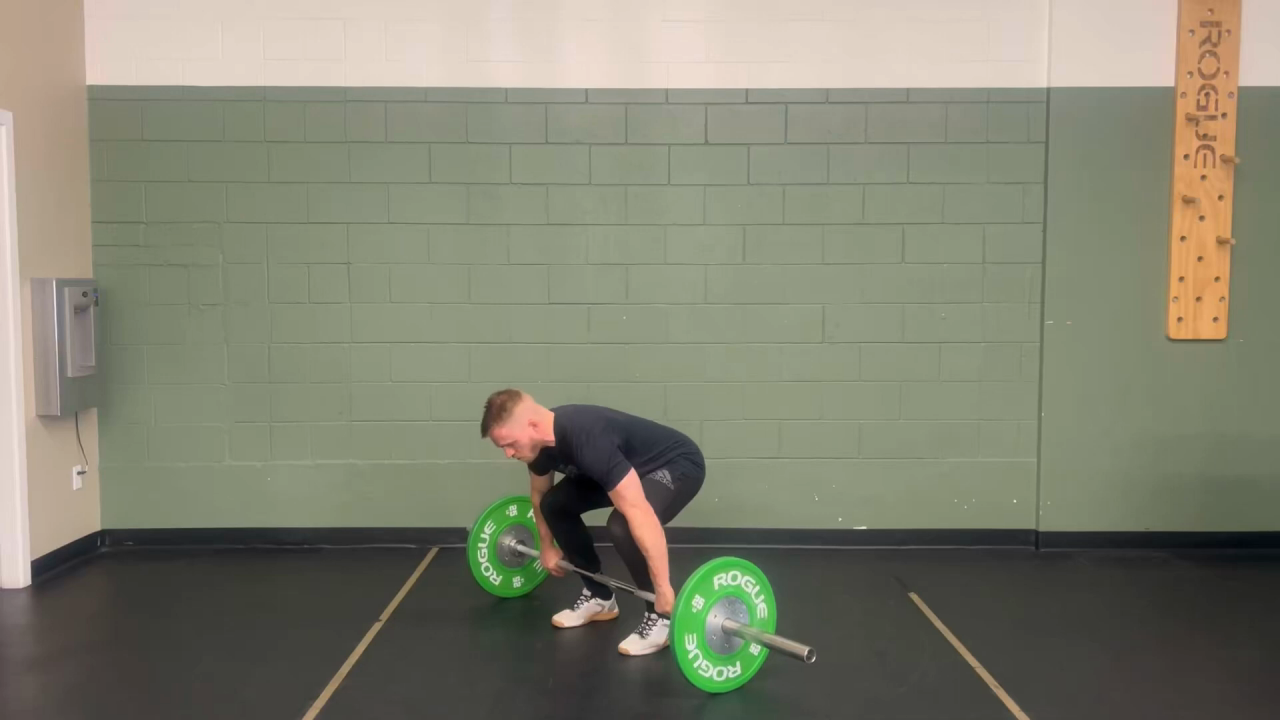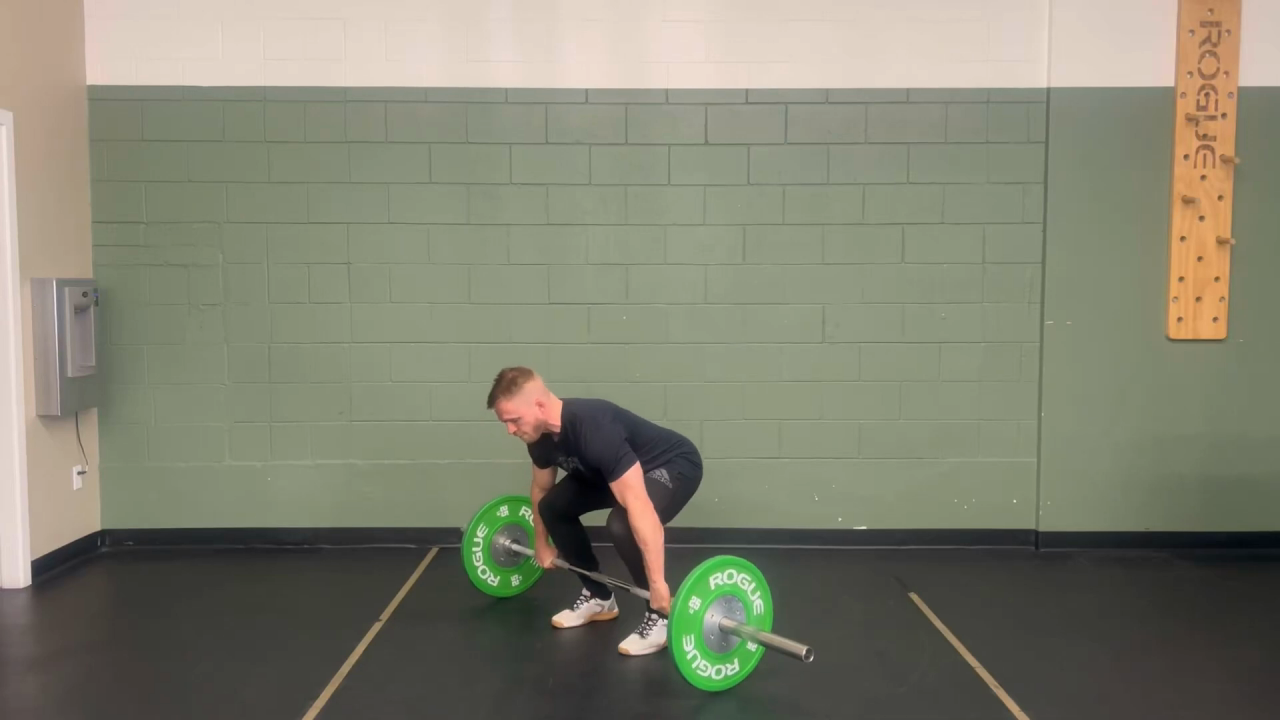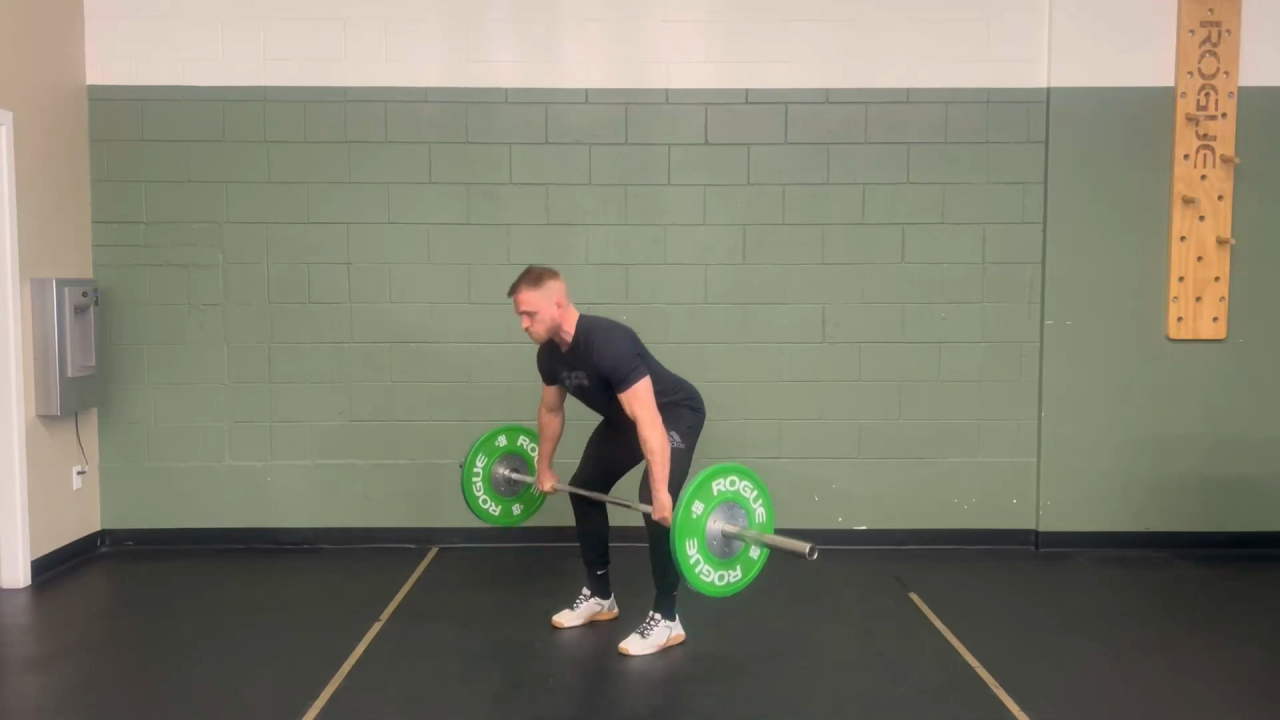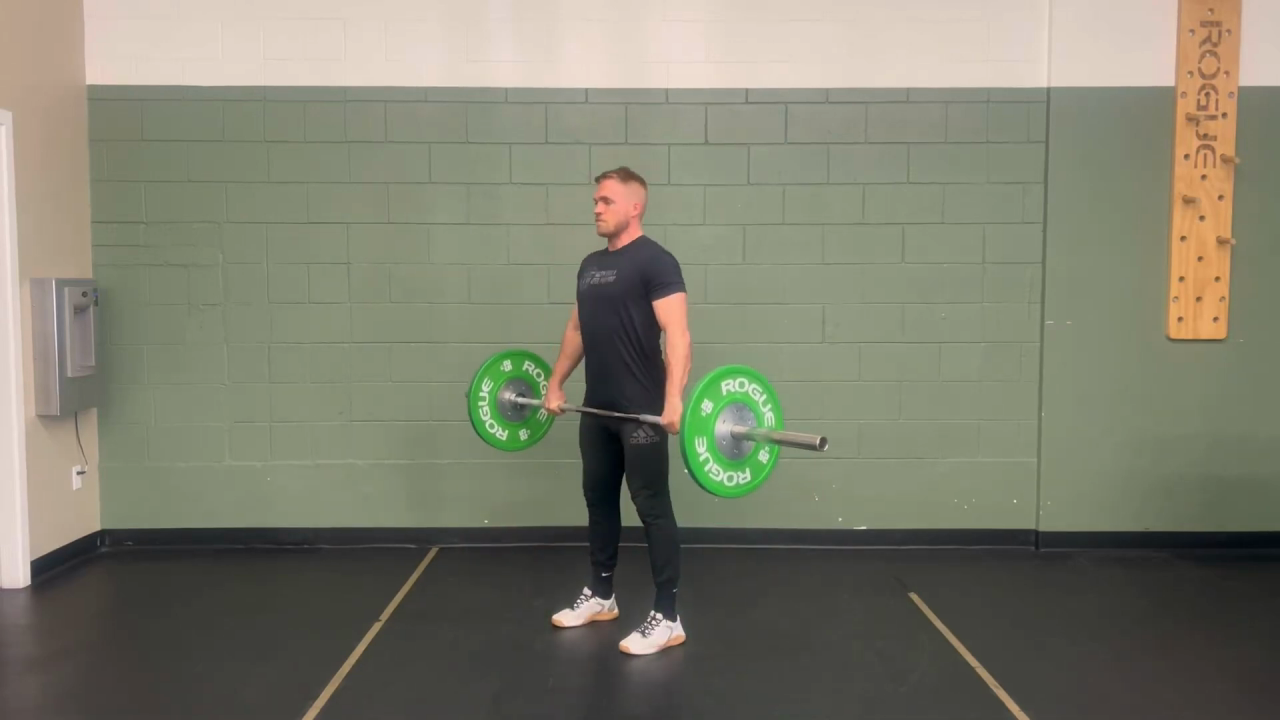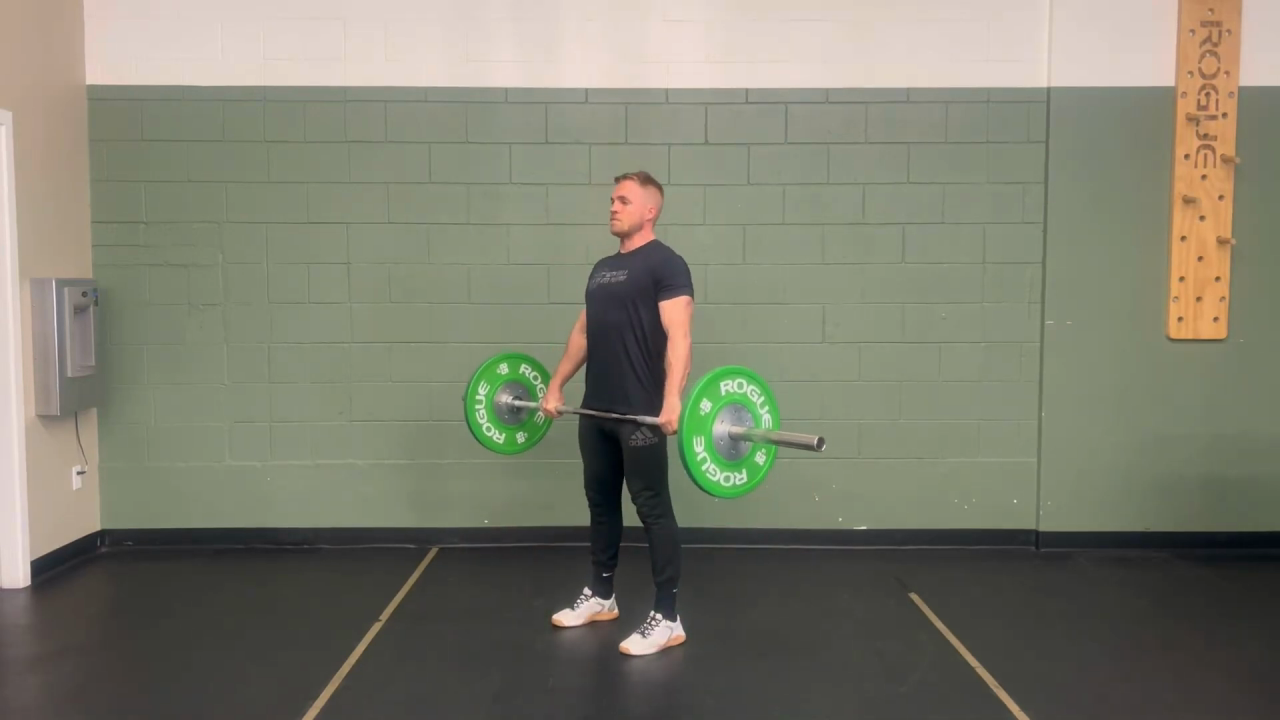
dt=0.4s
person 1, frame 1
left shoulder: (588, 439)
right shoulder: (539, 439)
left elbow: (639, 514)
right elbow: (540, 494)
left wrist: (663, 588)
right wrist: (547, 547)
left hip: (678, 464)
left knee: (622, 526)
right knee: (555, 504)
left ankle: (661, 616)
right ankle: (599, 596)
person 1, frame 2
left shoulder: (594, 430)
right shoulder: (541, 435)
left elbow: (639, 507)
right elbow: (541, 490)
left wrist: (658, 584)
right wrist: (541, 544)
left hip: (675, 465)
left knee: (621, 525)
right knee: (553, 507)
left ankle: (661, 617)
right ankle: (598, 596)
person 1, frame 3
left shoulder: (607, 342)
right shoulder: (550, 353)
left elbow: (649, 419)
right elbow: (550, 410)
left wrist: (661, 495)
right wrist: (544, 468)
left hip: (675, 412)
right hip: (622, 415)
left knee: (655, 506)
right knee: (583, 489)
left ankle: (666, 618)
right ankle: (599, 595)
person 1, frame 4
left shoulder: (655, 261)
right shoulder: (590, 264)
left elbow: (677, 333)
right elbow: (577, 329)
left wrist: (673, 399)
right wrist: (554, 384)
left hip: (643, 407)
right hip: (599, 404)
left knee: (651, 504)
right knee: (598, 497)
left ankle: (667, 617)
right ankle: (600, 595)
person 1, frame 5
left shoulder: (666, 264)
right shoulder: (602, 268)
left elbow: (678, 336)
right elbow: (583, 332)
left wrist: (672, 401)
right wrist: (555, 385)
left hip: (640, 412)
right hip: (596, 409)
left knee: (652, 508)
right knee: (601, 502)
left ankle: (666, 618)
right ankle: (600, 595)
